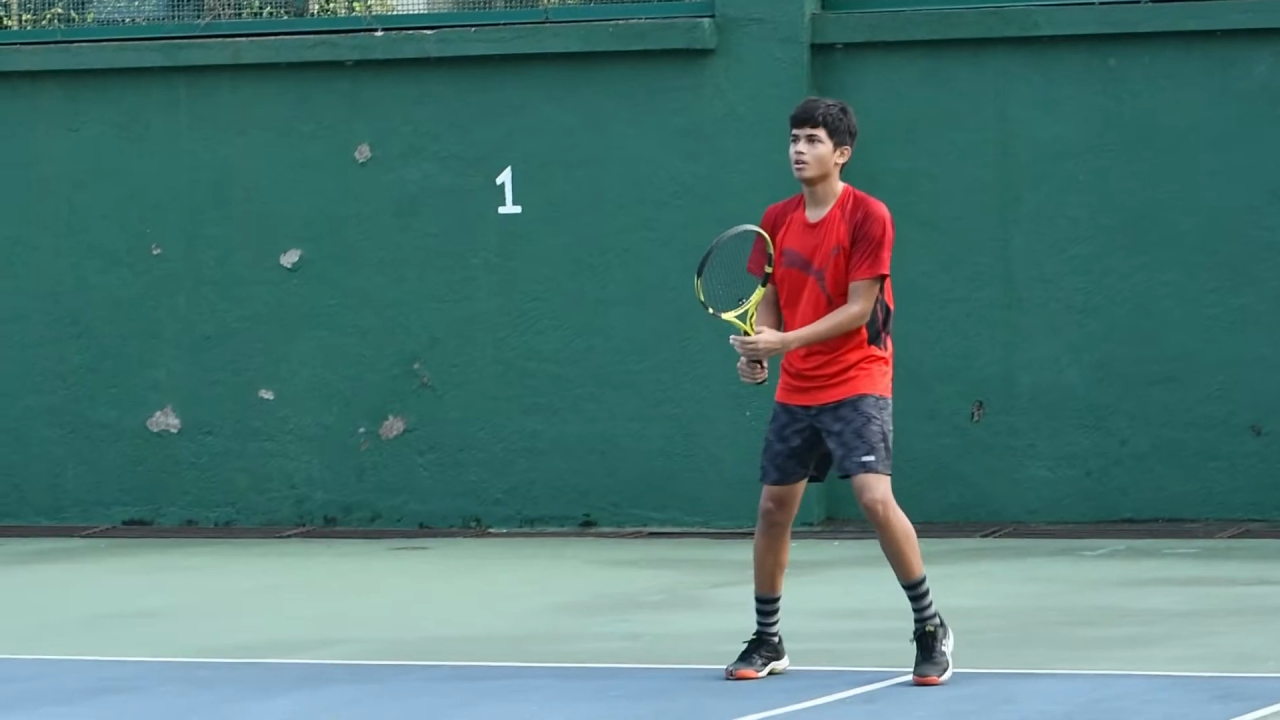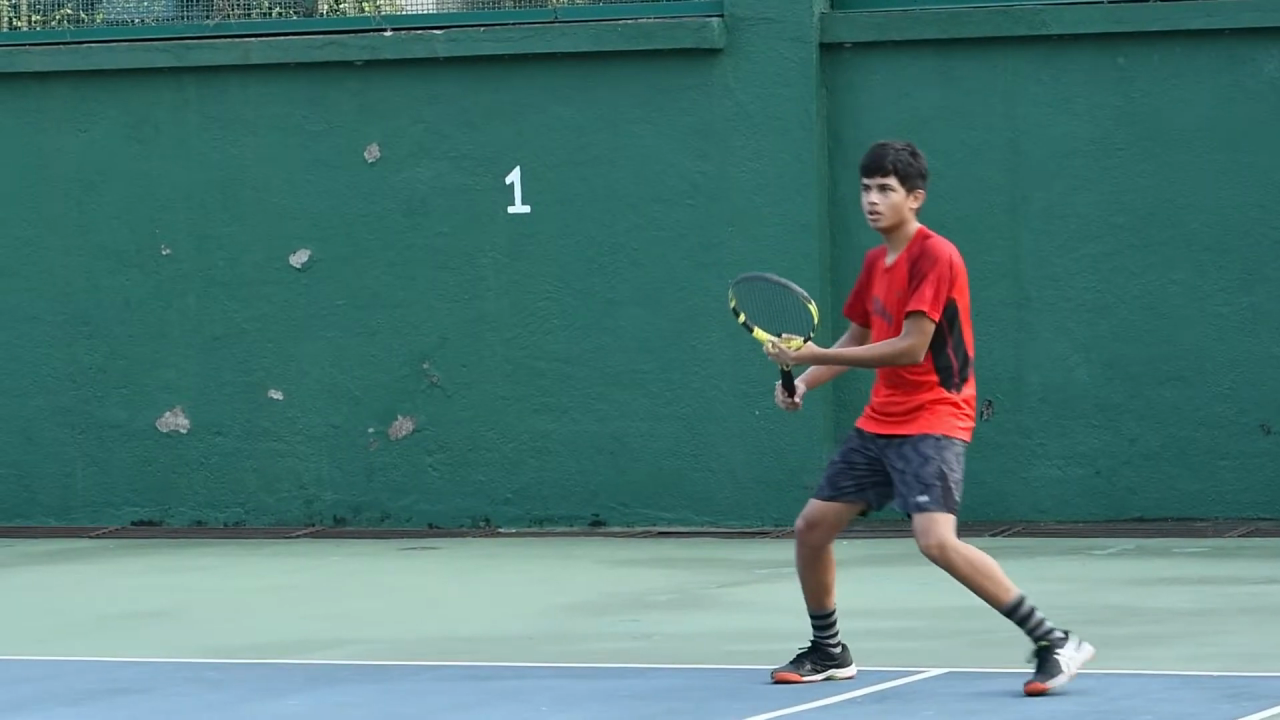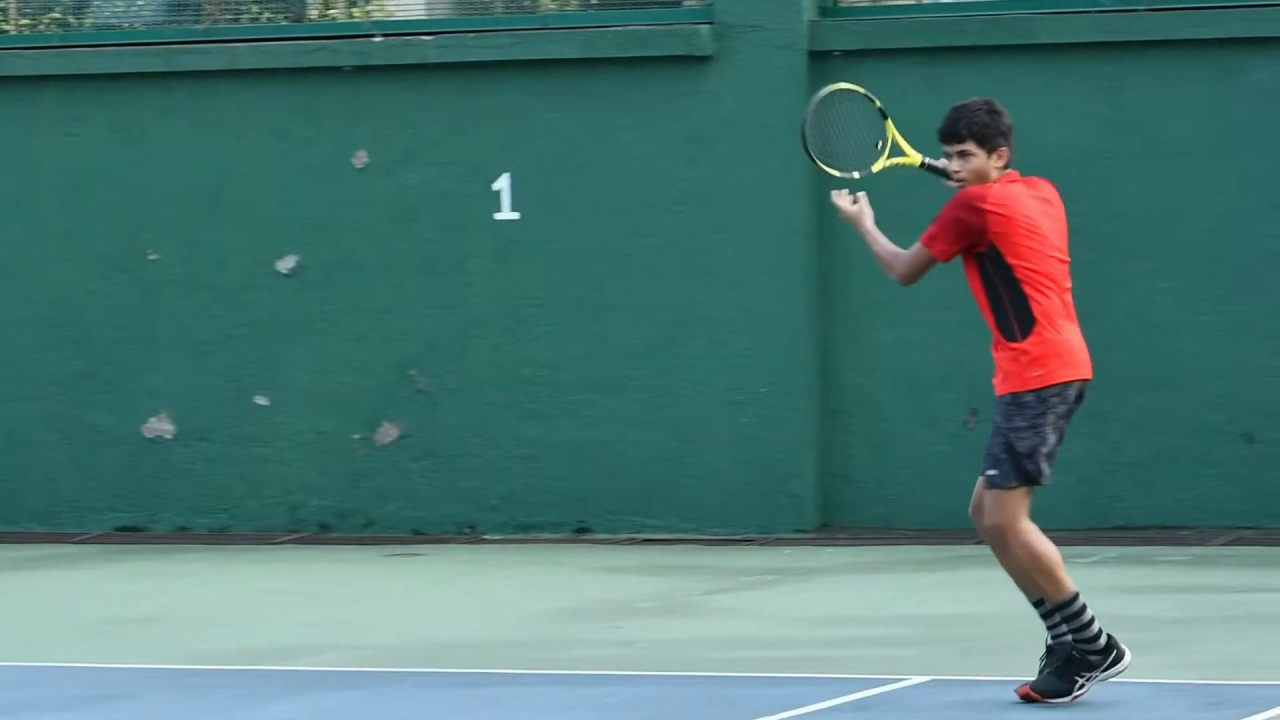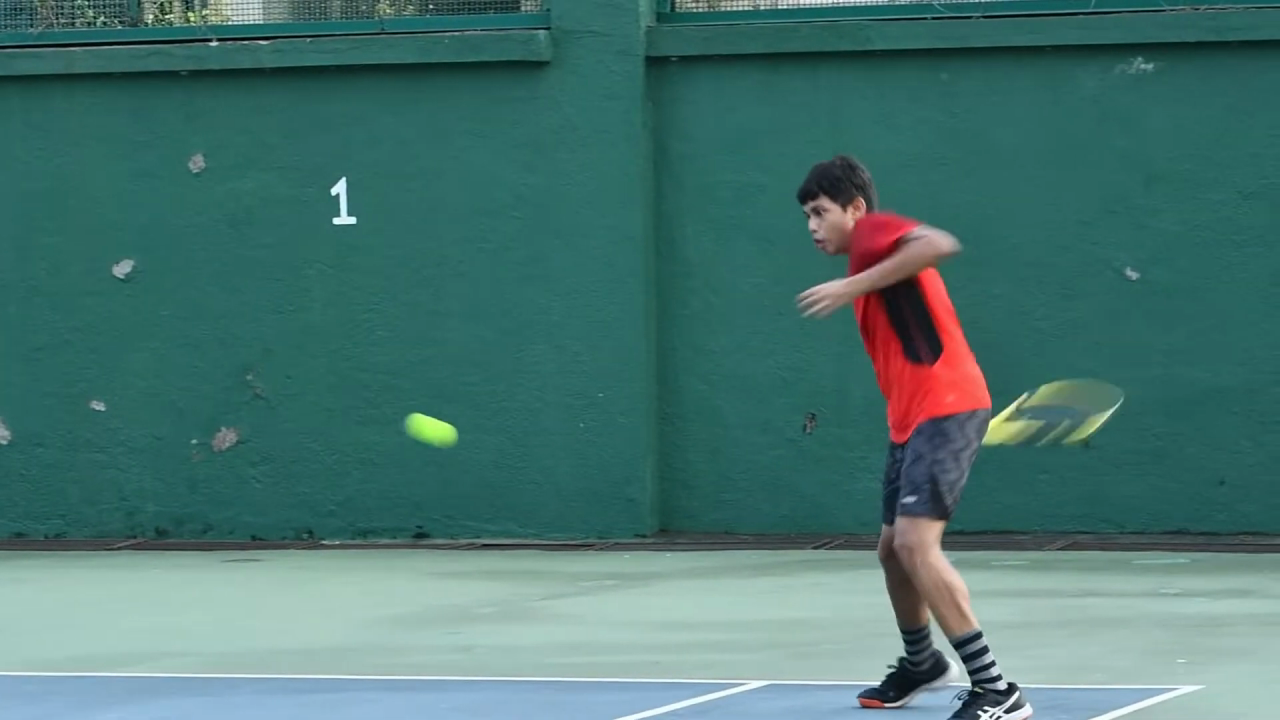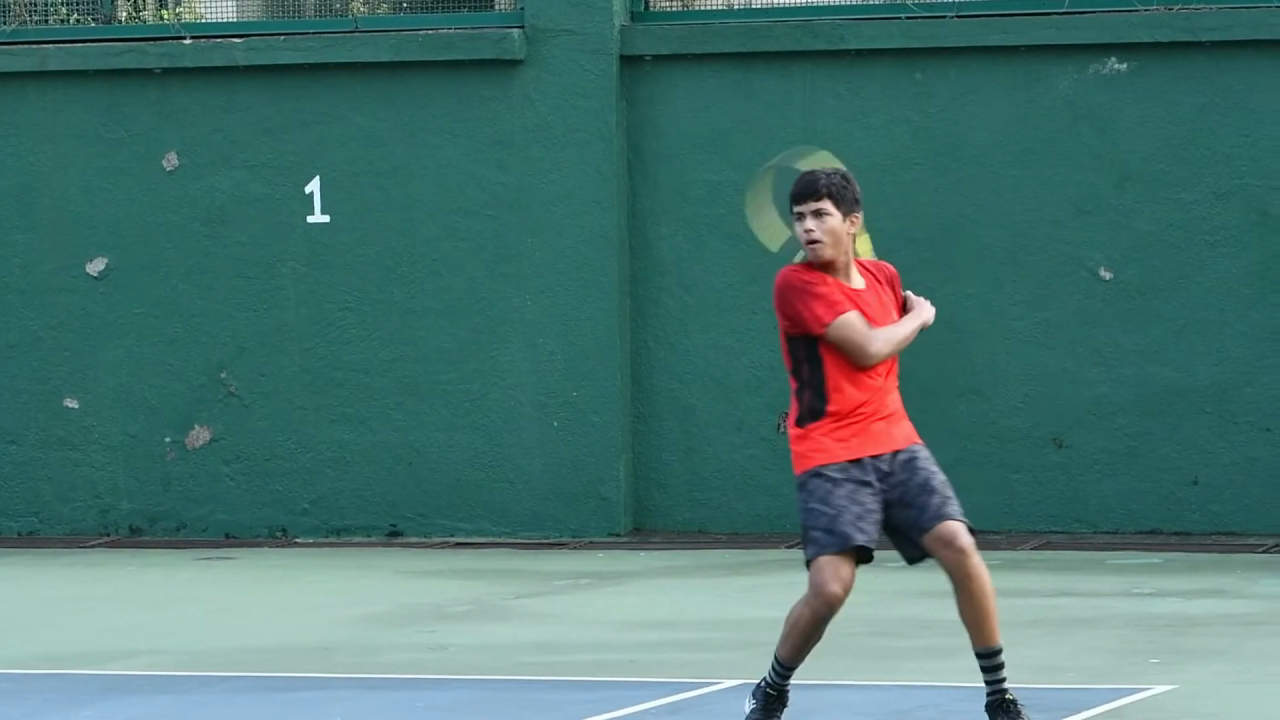
dt=1s
person 1, frame 1
left shoulder: (869, 215)
right shoulder: (777, 219)
left elbow: (858, 310)
left wrist: (784, 341)
right wrist: (756, 349)
left hip: (857, 385)
right hip: (795, 391)
left knee: (876, 499)
right knee: (772, 510)
left ankle: (931, 630)
right ankle: (766, 640)
person 1, frame 2
left shoulder: (935, 256)
right shoulder: (875, 261)
left elbow: (909, 349)
right elbow: (857, 337)
left wrist: (818, 355)
right wrist: (804, 380)
left hip: (935, 422)
right hip: (878, 423)
left knee: (937, 542)
right knee: (811, 527)
left ankle: (1056, 642)
right ankle: (827, 649)
person 1, frame 3
left shoulder: (972, 204)
right shoulder: (1038, 190)
left elbow: (904, 271)
left wrist: (862, 223)
right wrist: (973, 178)
left hip: (1037, 375)
right hip: (1051, 372)
left knee: (1004, 519)
right knee: (989, 516)
left ankle: (1097, 646)
right ankle: (1069, 646)
person 1, frame 4
left shoulder: (875, 233)
right shoulder: (871, 291)
left elbow: (939, 246)
left wrist: (849, 287)
left hip: (945, 412)
right hip: (911, 425)
left knee: (916, 545)
right knee: (893, 548)
right ankle: (922, 663)
person 1, frame 5
left shoulder: (884, 277)
right shoulder: (797, 284)
right elbow: (873, 348)
right wrist: (917, 318)
left hip: (897, 447)
right hip: (828, 459)
left knee: (959, 548)
right knee: (829, 587)
